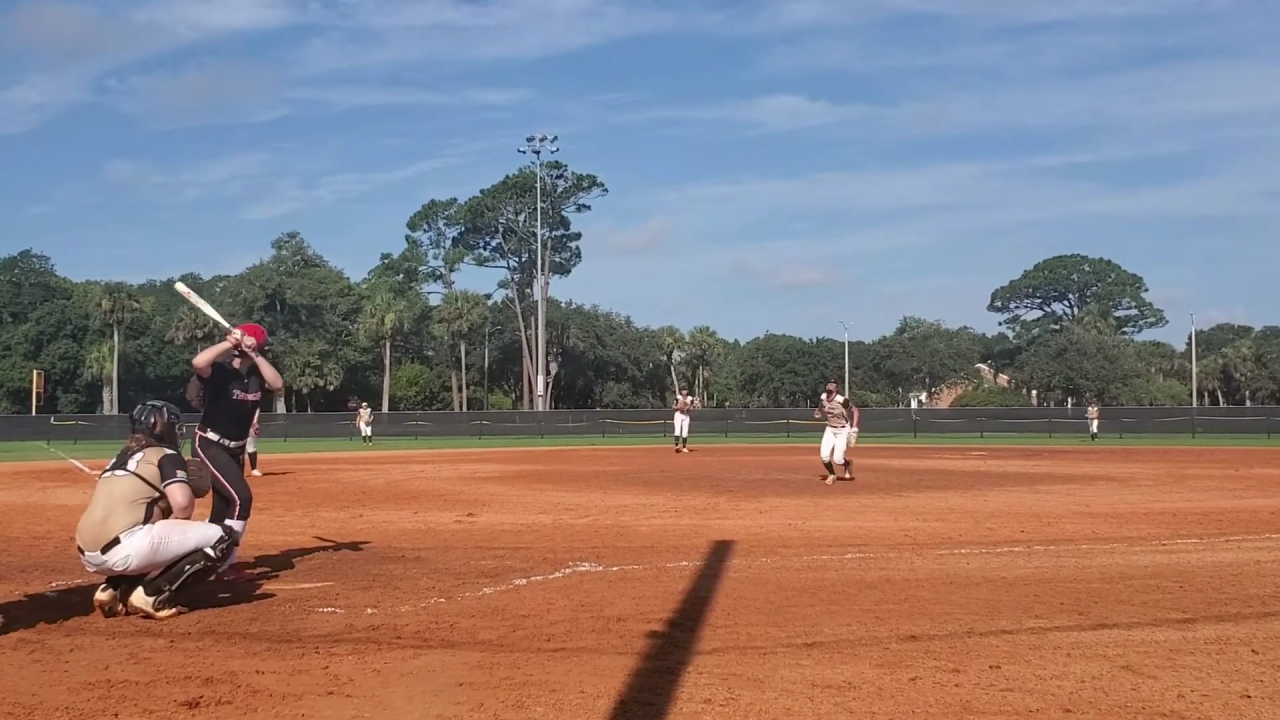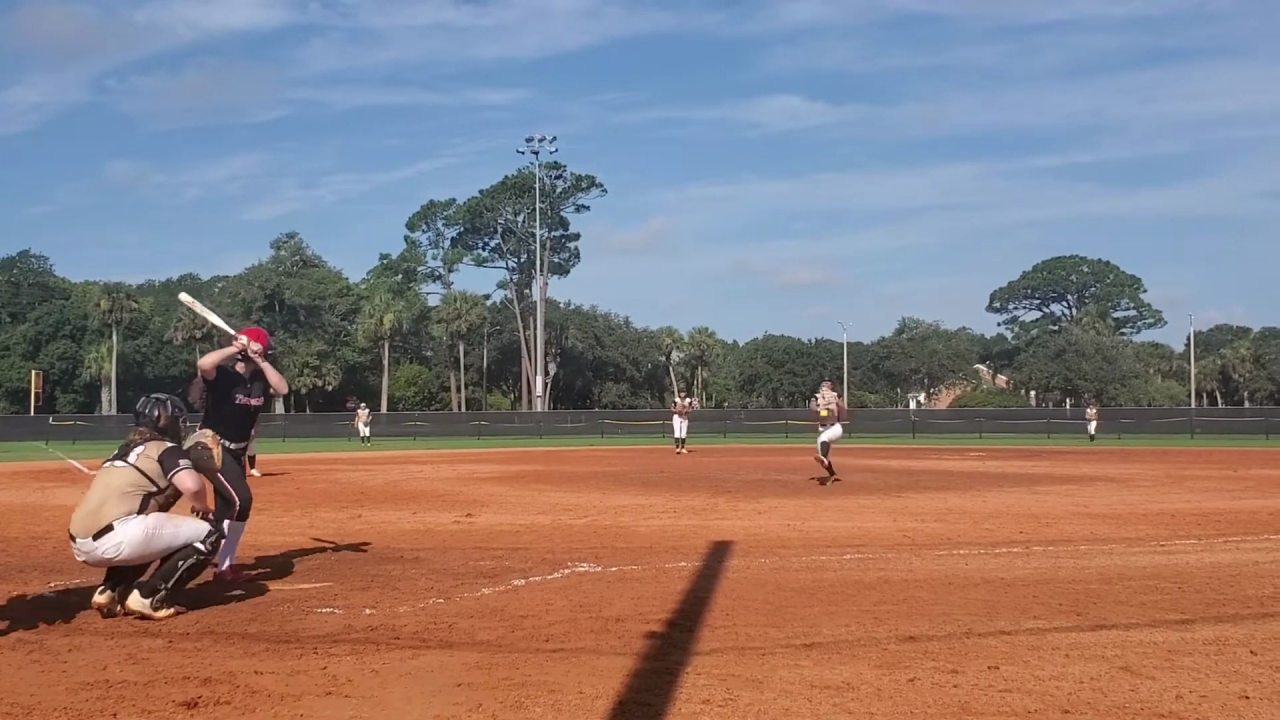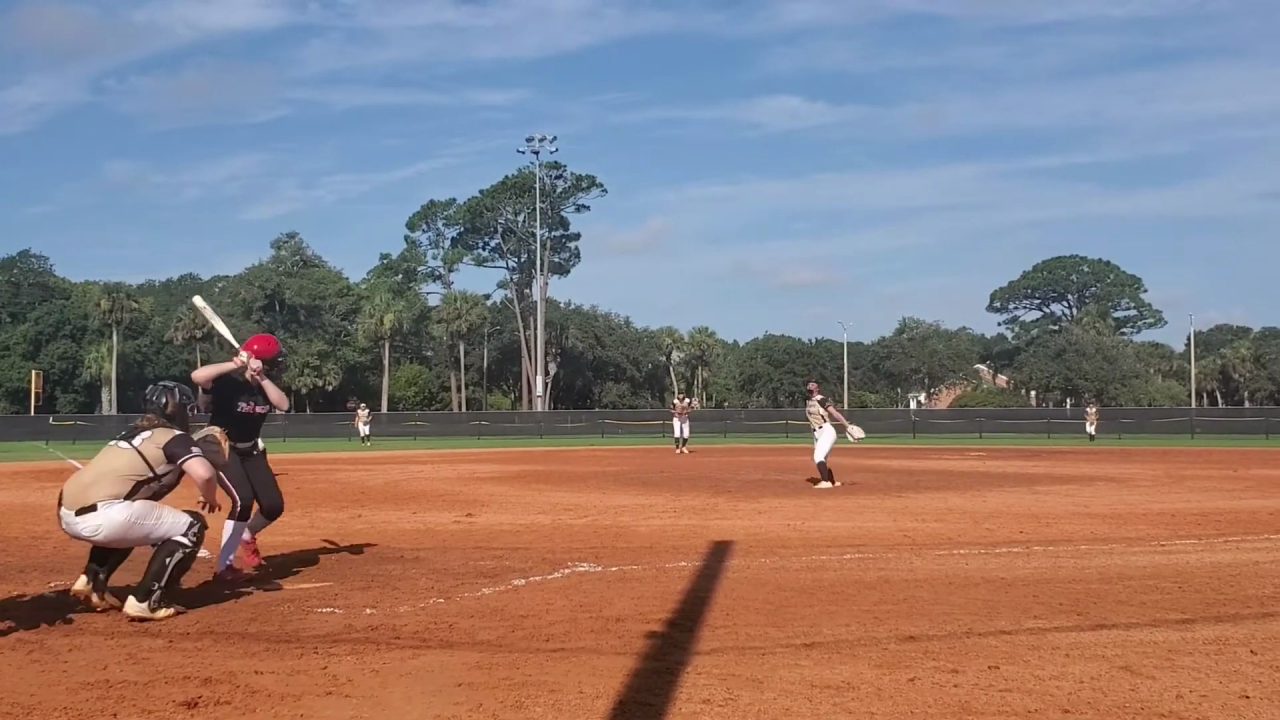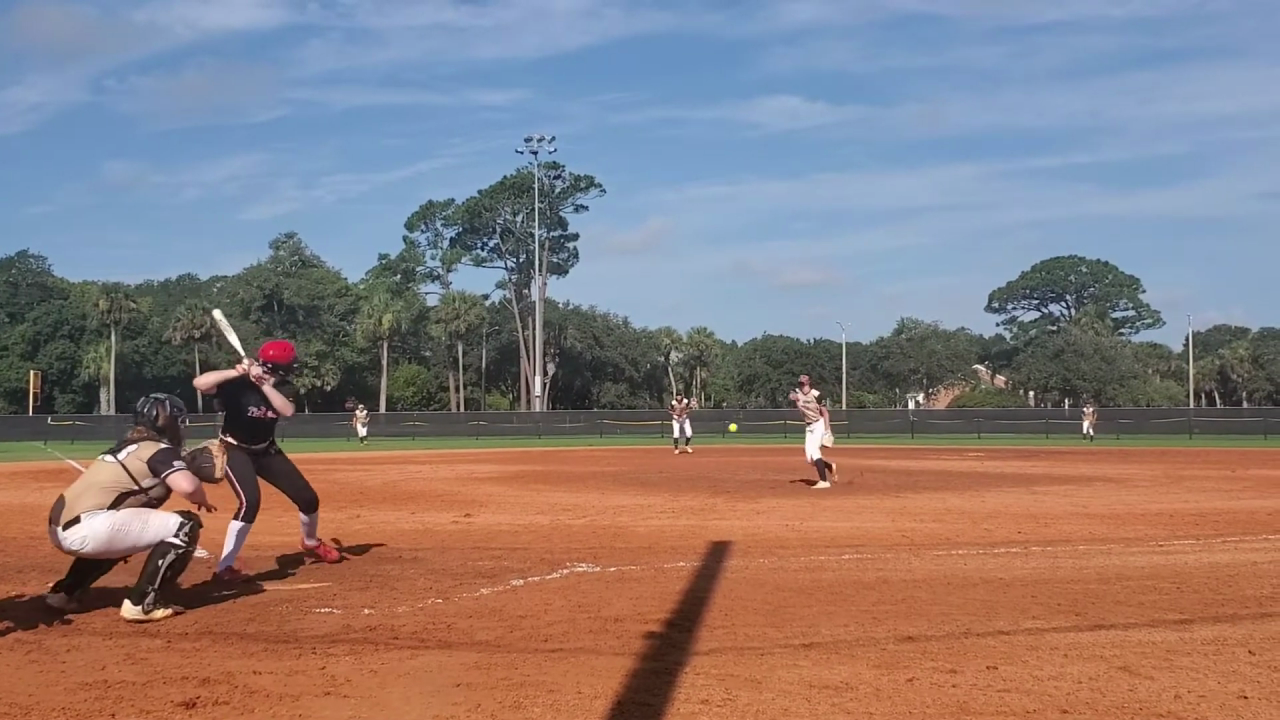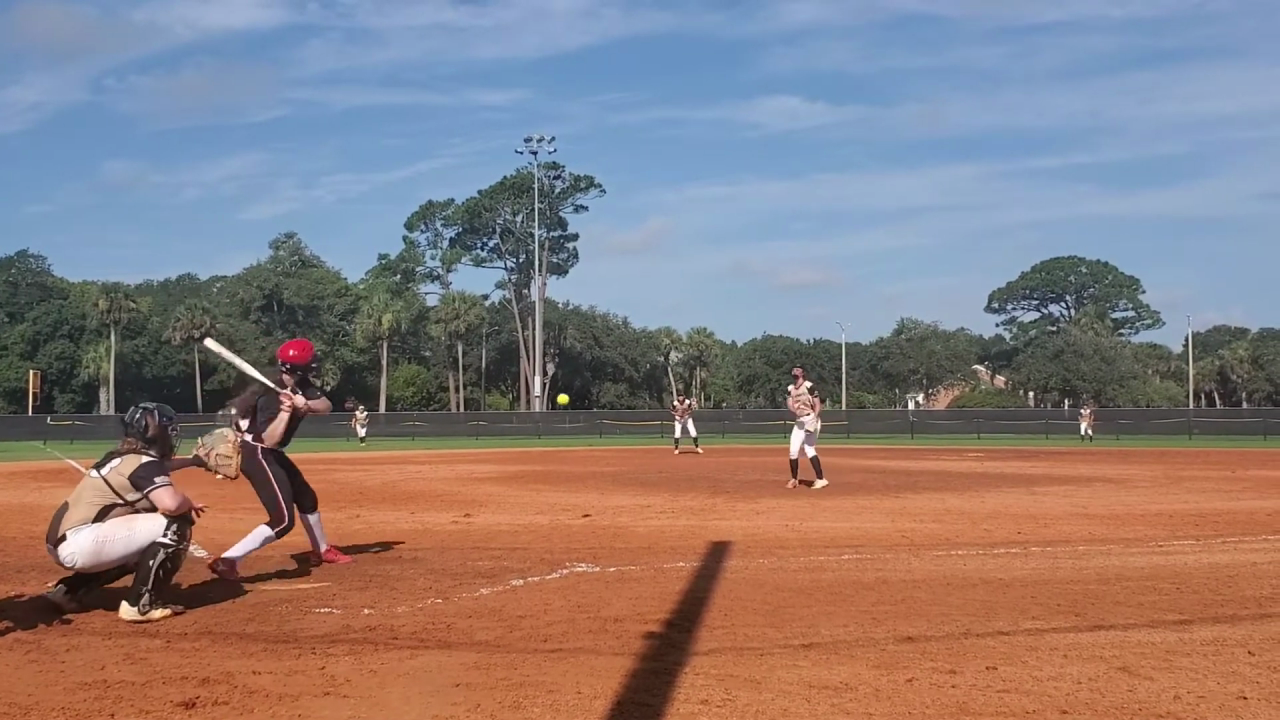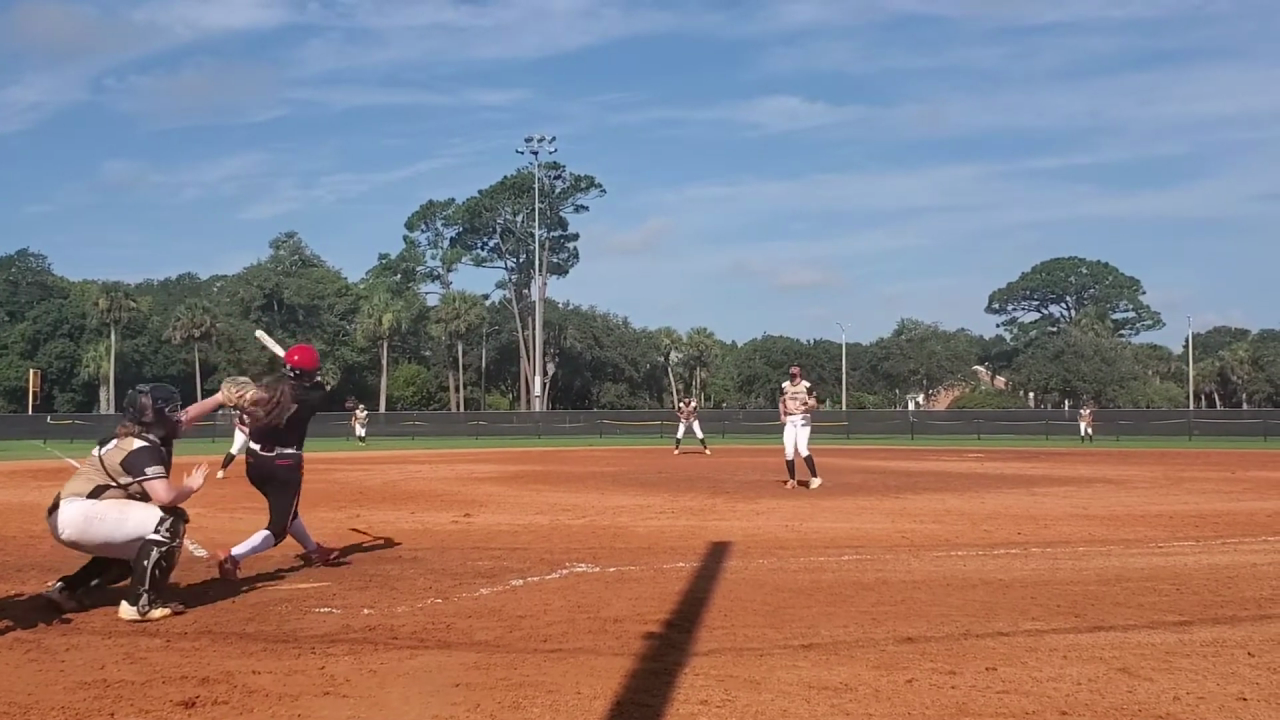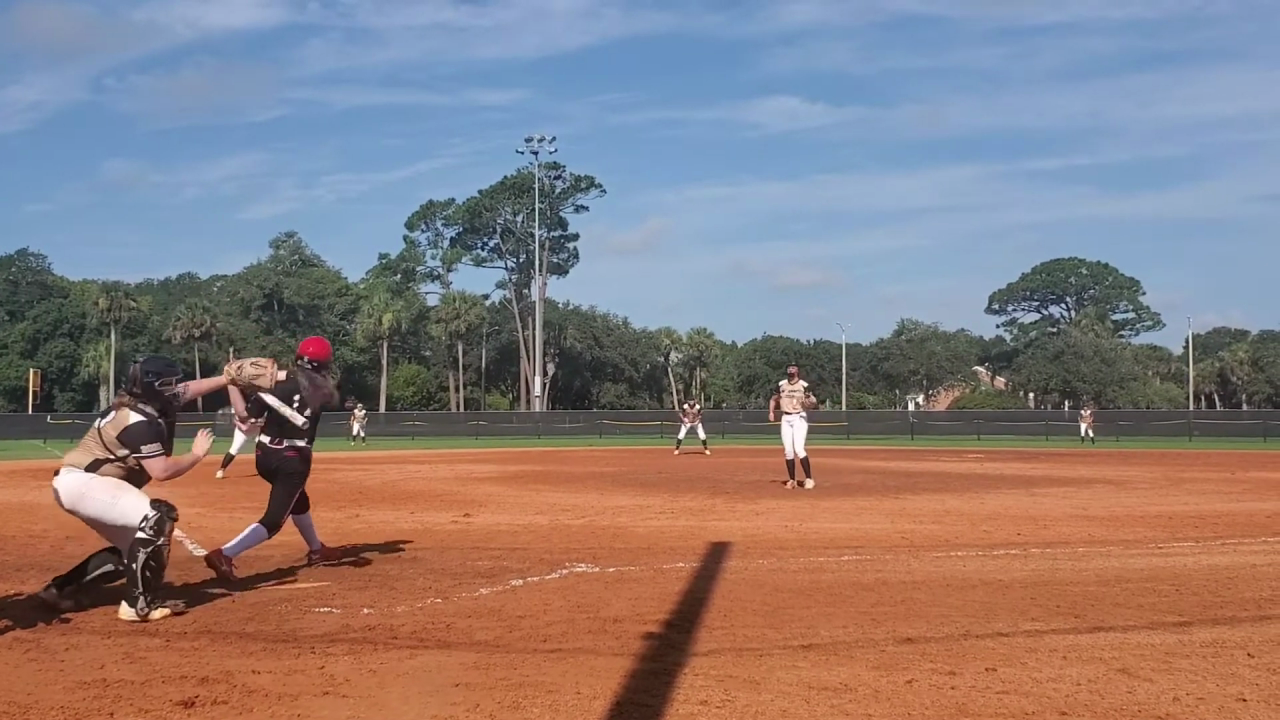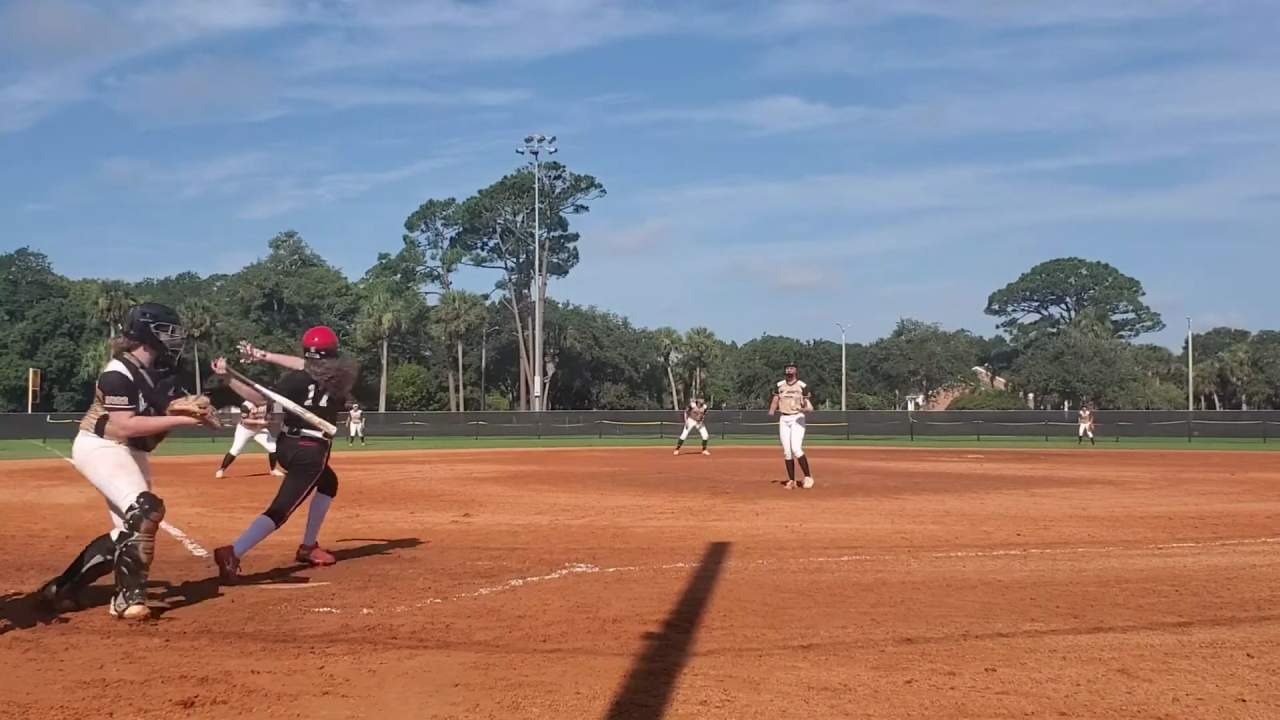
dt=0.2s
person 1, frame 1
left shoulder: (255, 373)
right shoulder: (220, 372)
left elbow: (277, 384)
right elbow: (198, 362)
left wrist: (254, 354)
right wrist: (228, 342)
left hip: (235, 450)
right hip: (209, 446)
left knee: (223, 511)
right knee: (241, 498)
right ankle: (224, 566)
person 1, frame 2
left shoulder: (259, 378)
right shoulder: (223, 374)
left elbow: (283, 389)
right elbow: (203, 364)
left wrist: (259, 360)
right wrist: (235, 347)
left hip: (237, 451)
right hip: (210, 446)
left knee: (227, 512)
right knee: (241, 500)
right ankle: (224, 567)
person 1, frame 3
left shoulder: (265, 384)
right shoulder: (229, 381)
left elbow: (283, 404)
right elbow: (197, 376)
left wrist: (261, 377)
right wrist: (233, 364)
left hip: (250, 450)
left knee: (274, 505)
right knee: (243, 500)
left ankle: (247, 536)
right ankle: (224, 566)
person 1, frame 4
left shoulder: (282, 388)
right shoulder: (238, 385)
left elbow: (287, 410)
right elbow: (199, 383)
left wrist: (262, 382)
right wrist: (235, 372)
left hip: (267, 450)
right hip: (235, 450)
left knee: (308, 498)
right knee: (250, 502)
left ankle: (311, 543)
right ankle: (224, 567)
person 1, frame 5
left shoulder: (303, 387)
right shoulder: (270, 397)
left elbow: (326, 406)
right elbow: (270, 440)
left wrist: (306, 404)
right wrist: (286, 411)
left hip: (271, 454)
right hip: (257, 455)
left knee: (306, 498)
right knee: (283, 520)
left ankle: (322, 550)
right ankle: (227, 560)
person 1, frame 6
left shoulder: (269, 386)
right shoulder: (312, 394)
left hip: (254, 461)
right hip: (284, 464)
left knee: (284, 509)
right knee: (278, 529)
left ankle: (313, 550)
right ankle: (232, 557)
person 1, frame 7
left shoulder: (280, 387)
right shoulder: (322, 385)
left elbow: (245, 413)
right elbow: (290, 376)
left wrist: (232, 383)
left hip: (264, 455)
right hip: (294, 458)
left knee: (297, 500)
right knee: (273, 520)
left ankle: (317, 550)
right ankle: (224, 554)
person 1, frame 8
left shoulder: (297, 378)
right shoulder: (336, 376)
left elbow: (260, 399)
right elbow: (308, 367)
left wrist: (228, 375)
right wrist: (266, 357)
left hip: (287, 446)
right hip: (312, 449)
left knee: (328, 482)
right knee: (280, 510)
left ankle: (309, 546)
right ankle: (232, 553)
person 2, frame 1
left shoulder: (123, 457)
right shoulder: (166, 455)
right elbow: (182, 502)
right wrist: (184, 519)
right hip: (123, 548)
left knee: (158, 536)
right knee: (222, 537)
left ankle: (113, 590)
right ankle: (153, 596)
person 2, frame 2
left shoulder: (126, 449)
right shoulder: (167, 449)
right elbow: (192, 485)
right wrist: (202, 505)
left hip: (81, 544)
right hip: (113, 538)
left knee: (154, 530)
right knee: (208, 533)
left ankle: (110, 592)
right ankle: (149, 598)
person 2, frame 3
left shoulder: (135, 433)
right shoulder: (175, 437)
right elbow: (204, 473)
right wrist: (210, 498)
left hip: (69, 513)
right hip: (100, 515)
right knee: (191, 527)
left ankle: (93, 582)
right ankle: (146, 601)
person 2, frame 4
left shoulder: (129, 446)
right shoulder: (161, 451)
right elbow: (188, 487)
right wrist: (202, 500)
left hip: (61, 528)
right hip: (88, 528)
right knee: (185, 527)
left ankle: (66, 592)
right ankle: (142, 604)
person 2, frame 5
left shoulder: (124, 455)
right shoulder: (145, 464)
right elbow: (171, 503)
left wrist: (195, 460)
right wrist: (189, 505)
left hip: (63, 542)
right hip: (80, 543)
left knee: (139, 550)
right knee: (176, 526)
left ankle: (68, 591)
right ankle: (141, 605)
person 2, frame 6
left shoulder: (136, 436)
right shoulder: (142, 449)
left elbow: (185, 417)
right elbow: (166, 496)
left wrist: (221, 398)
right wrist: (191, 487)
left hip: (68, 519)
right hip: (77, 515)
left knee: (145, 549)
right knee: (170, 521)
left ankle: (68, 589)
right ankle: (140, 604)
person 2, frame 7
left shoulder: (149, 406)
right shoulder: (139, 422)
left elbow: (190, 389)
right elbow: (162, 471)
left wrist: (227, 379)
right wrist: (196, 454)
left hip: (83, 485)
right hip: (79, 483)
left knee: (135, 548)
right knee: (158, 517)
left ankle: (62, 589)
right ankle: (140, 604)
person 2, frame 8
left shoulder: (163, 366)
right shoulder: (120, 372)
left elbow: (171, 406)
right elbow: (125, 425)
left wrist: (187, 412)
right wrist: (179, 419)
left hip: (133, 453)
right hip: (101, 447)
left knee: (129, 530)
right knee: (144, 509)
left ankle: (62, 588)
right ankle: (128, 597)
